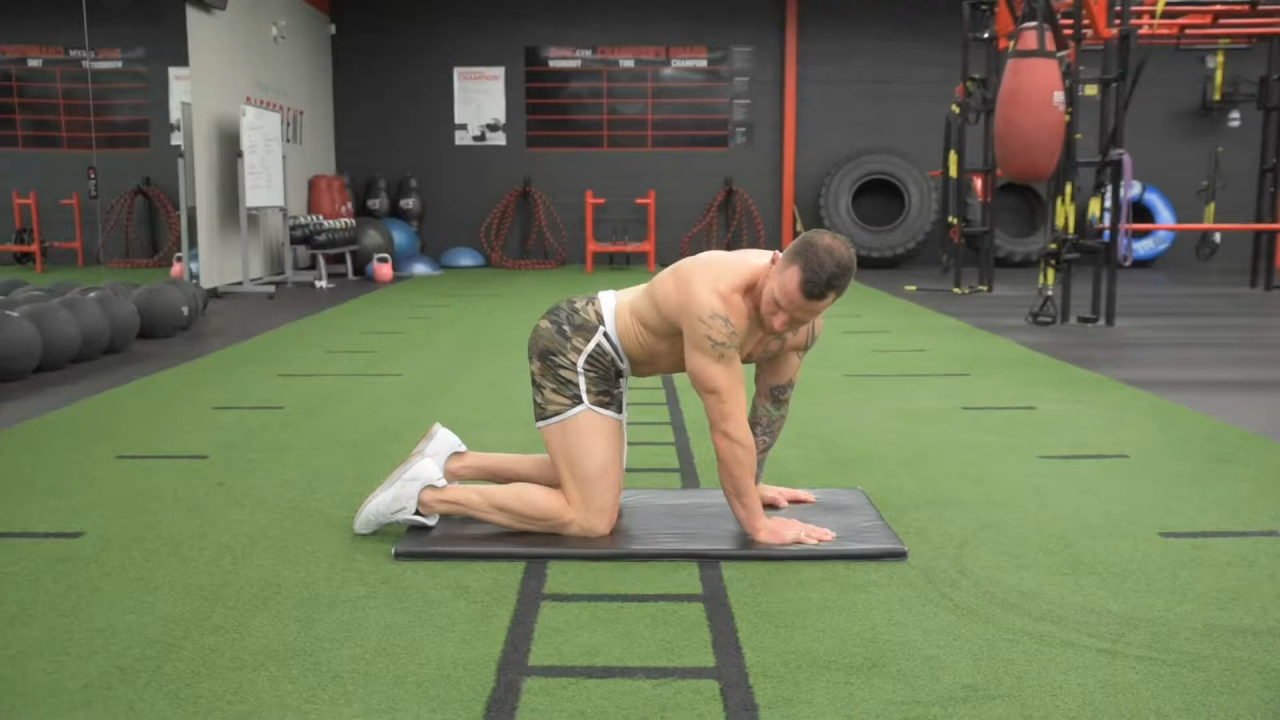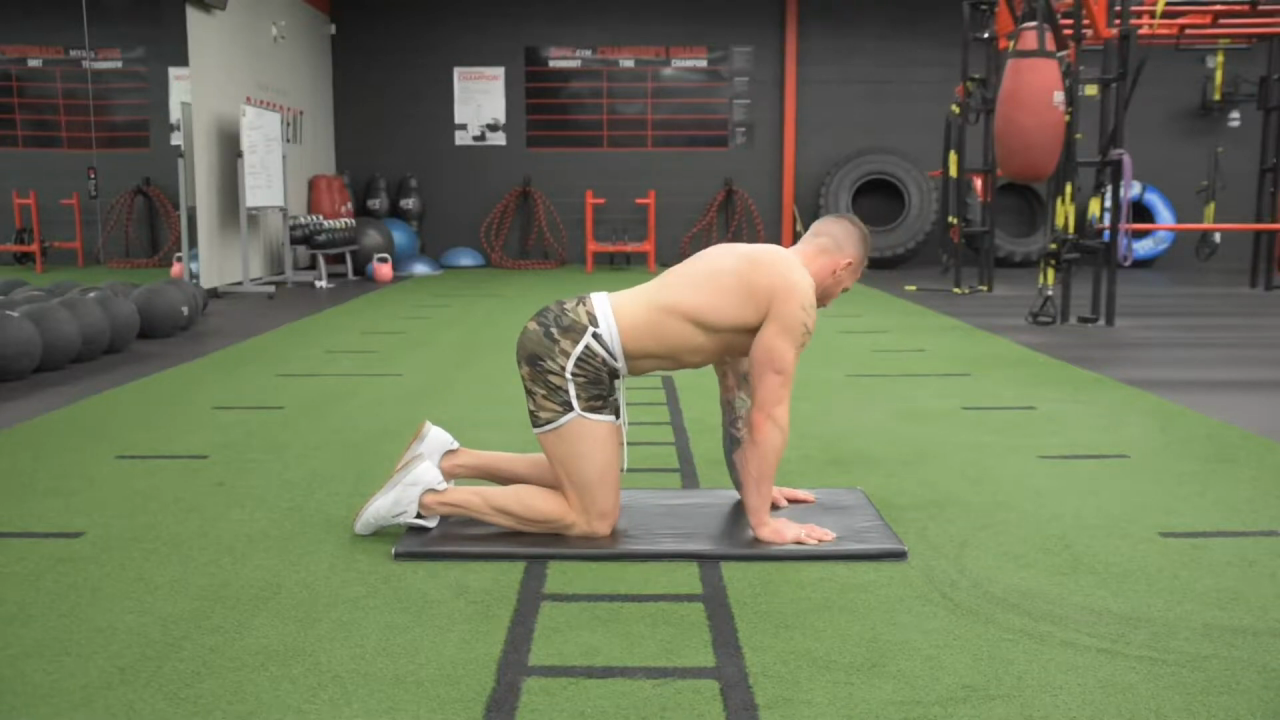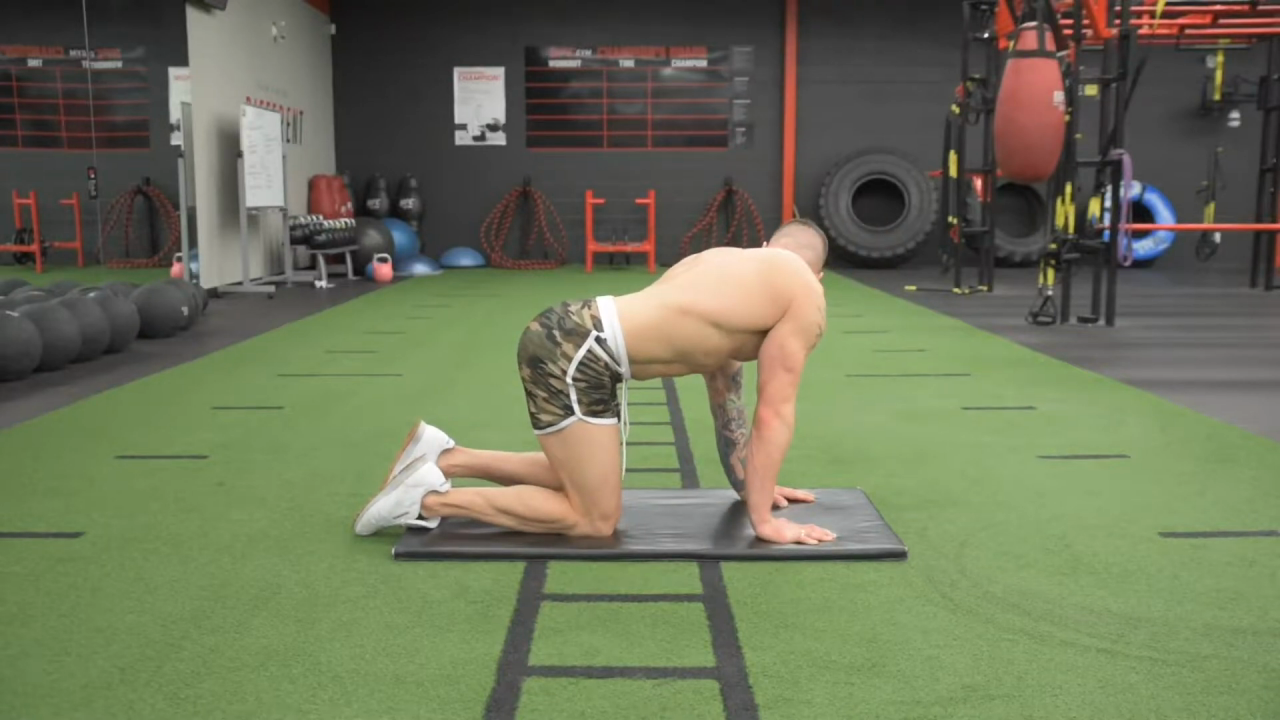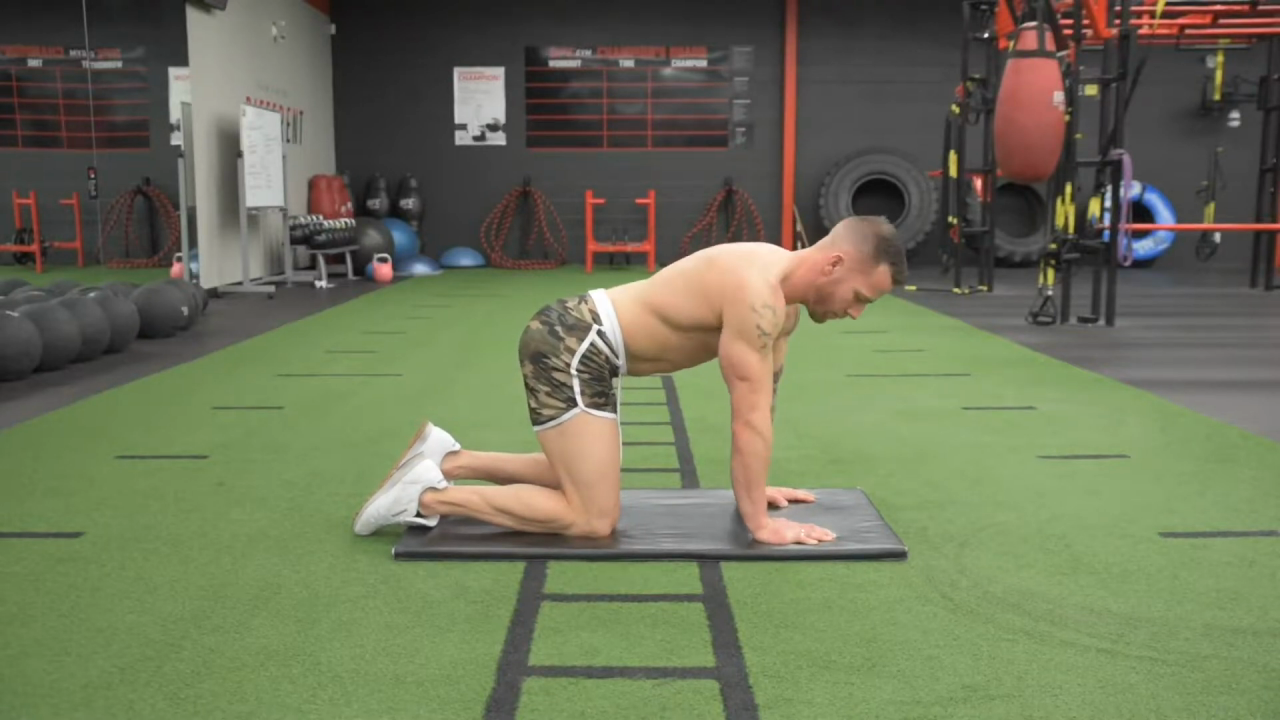
dt=1s
person 1, frame 1
left shoulder: (801, 317)
right shoulder: (717, 301)
left elbow: (771, 405)
right elbow: (729, 428)
left wrist: (751, 484)
right wrist: (757, 522)
left hip: (598, 354)
right hip: (573, 347)
left knee: (589, 481)
right knee: (592, 517)
left ankle: (453, 461)
right ankle: (425, 494)
person 1, frame 2
left shoulder: (756, 268)
right shoulder: (794, 292)
left elbow: (736, 392)
right elbow: (768, 416)
left wrist: (751, 486)
right wrist: (762, 520)
left hip: (572, 339)
right hip: (570, 353)
left knee: (584, 479)
right knee: (594, 518)
left ankle: (447, 459)
right ankle: (427, 496)
person 1, frame 3
left shoulder: (734, 261)
right shoulder: (805, 297)
left elbow: (726, 396)
right elbow: (774, 414)
left wrist: (749, 485)
right wrist: (763, 518)
left hip: (568, 336)
right hip: (574, 358)
left knee: (583, 479)
right knee: (595, 519)
left ankle: (442, 458)
right ankle: (428, 497)
person 1, frame 4
left shoulder: (785, 286)
right shoulder: (758, 294)
left elbow: (765, 397)
right elbow: (750, 421)
left wrist: (754, 487)
right wrist: (758, 521)
left hip: (578, 345)
right hip: (568, 347)
left knee: (584, 479)
right knee: (594, 519)
left ankle: (447, 459)
right ankle: (427, 494)
